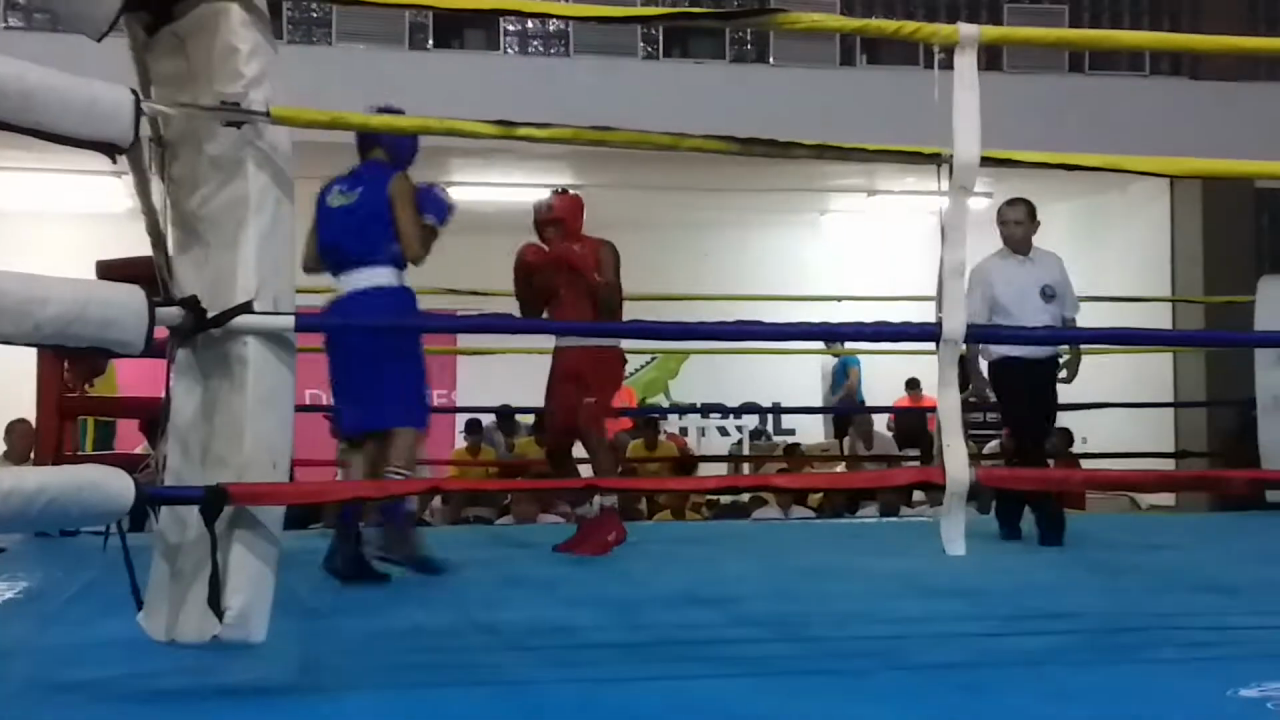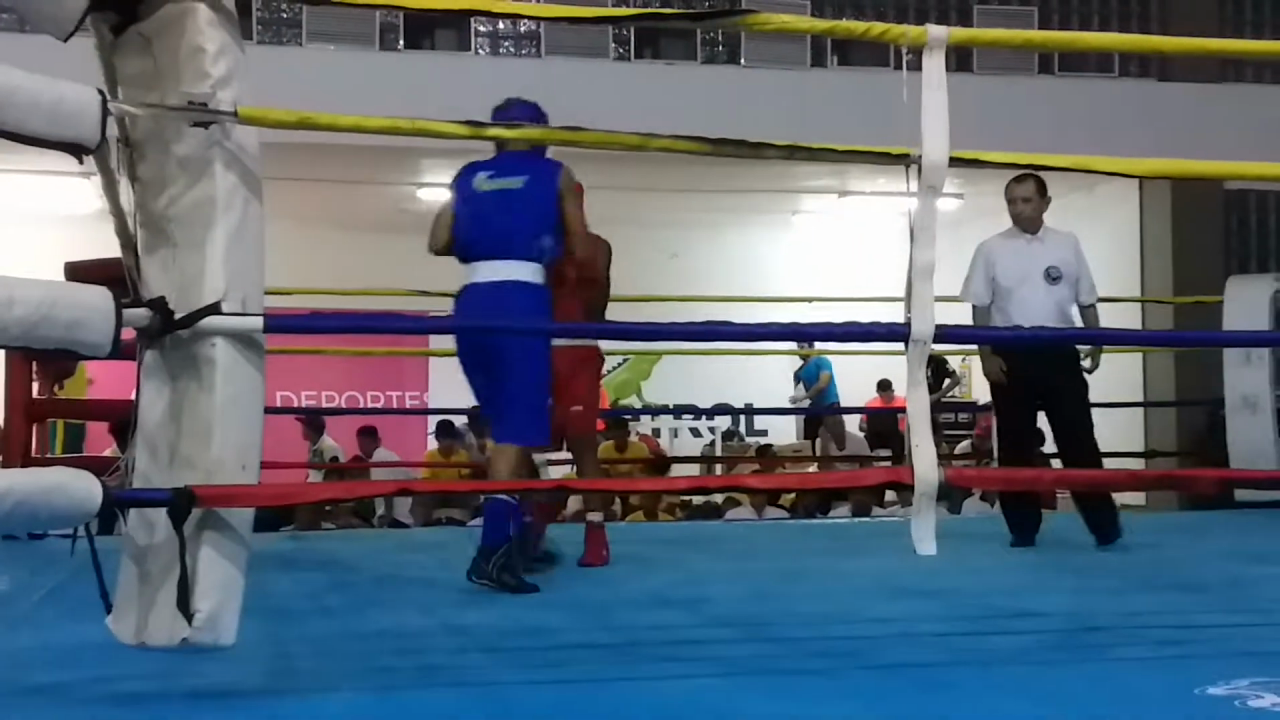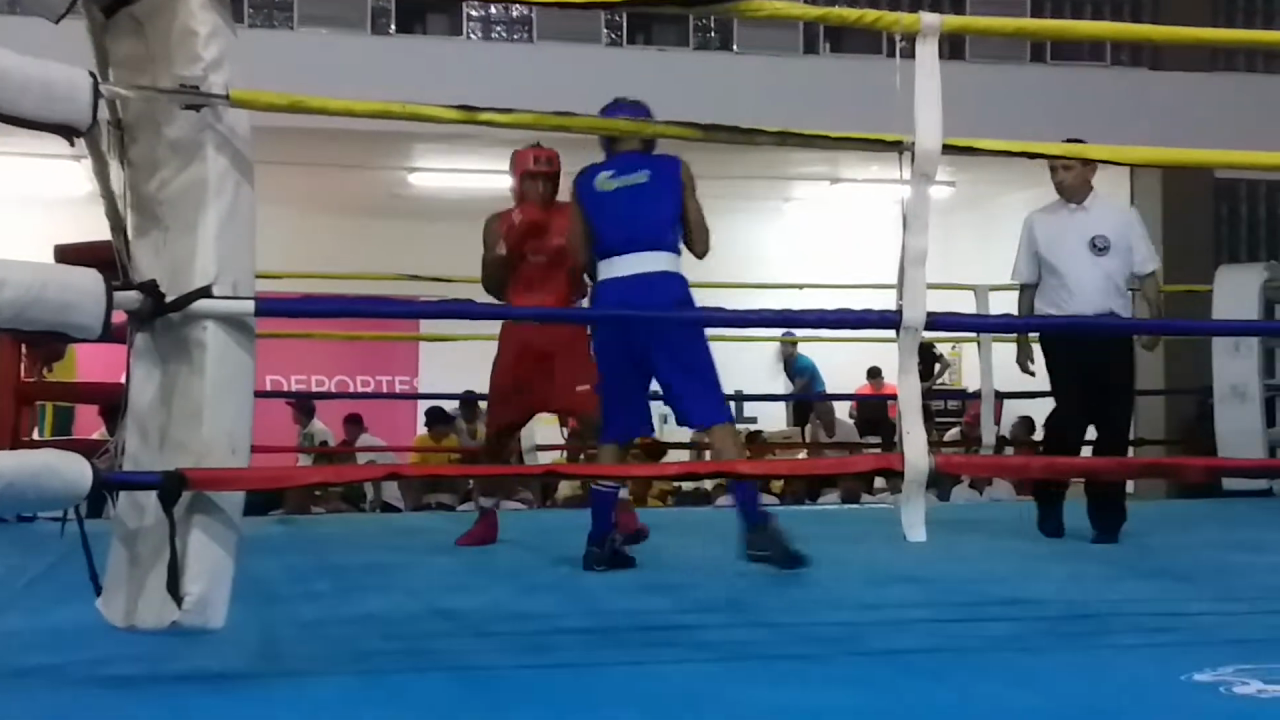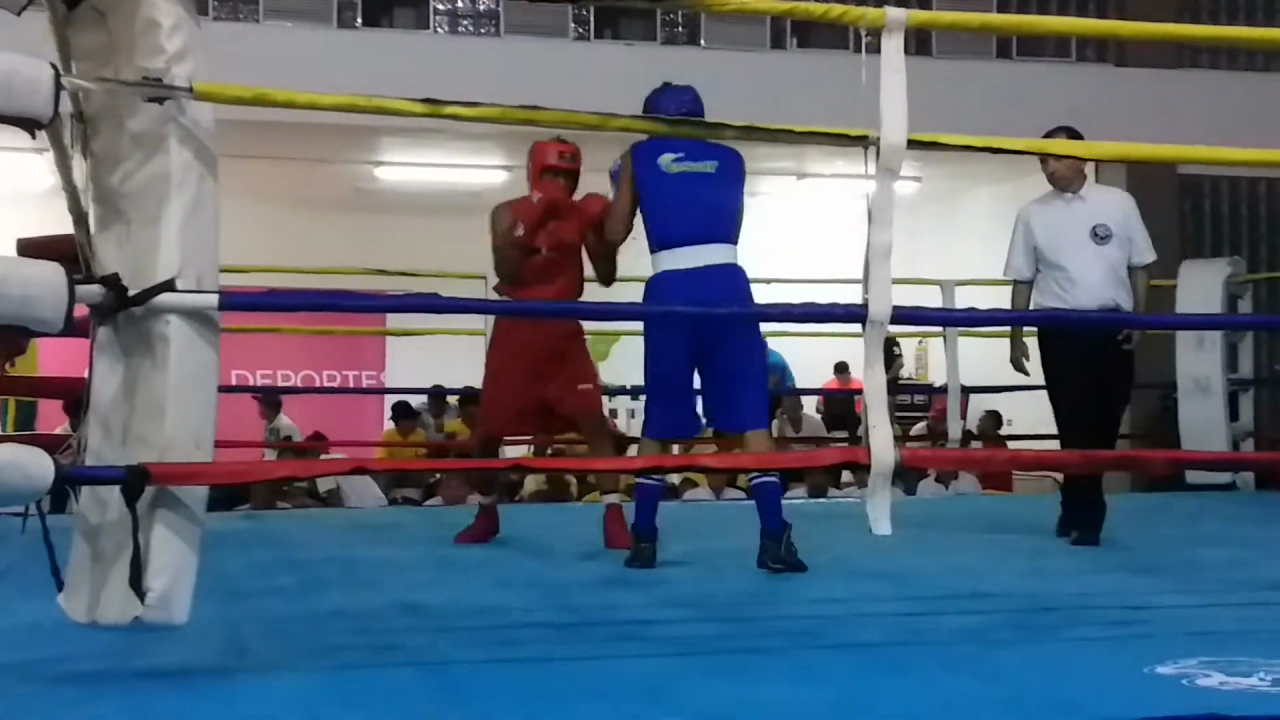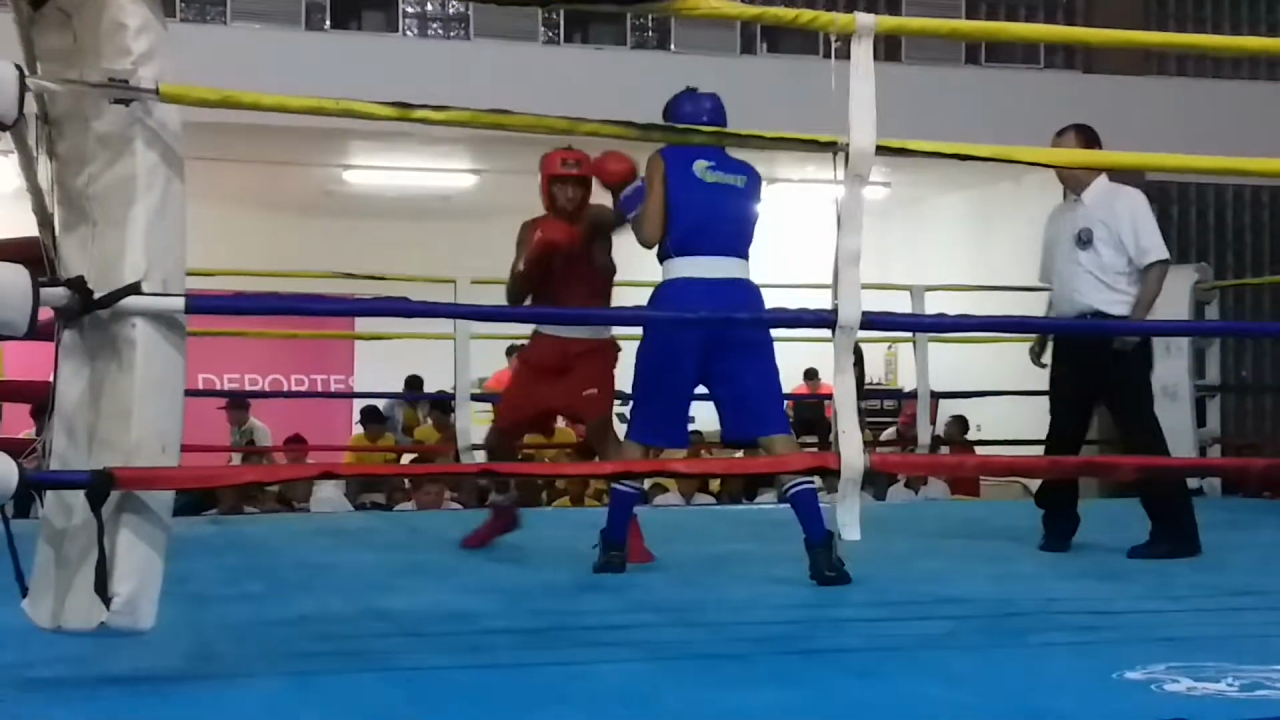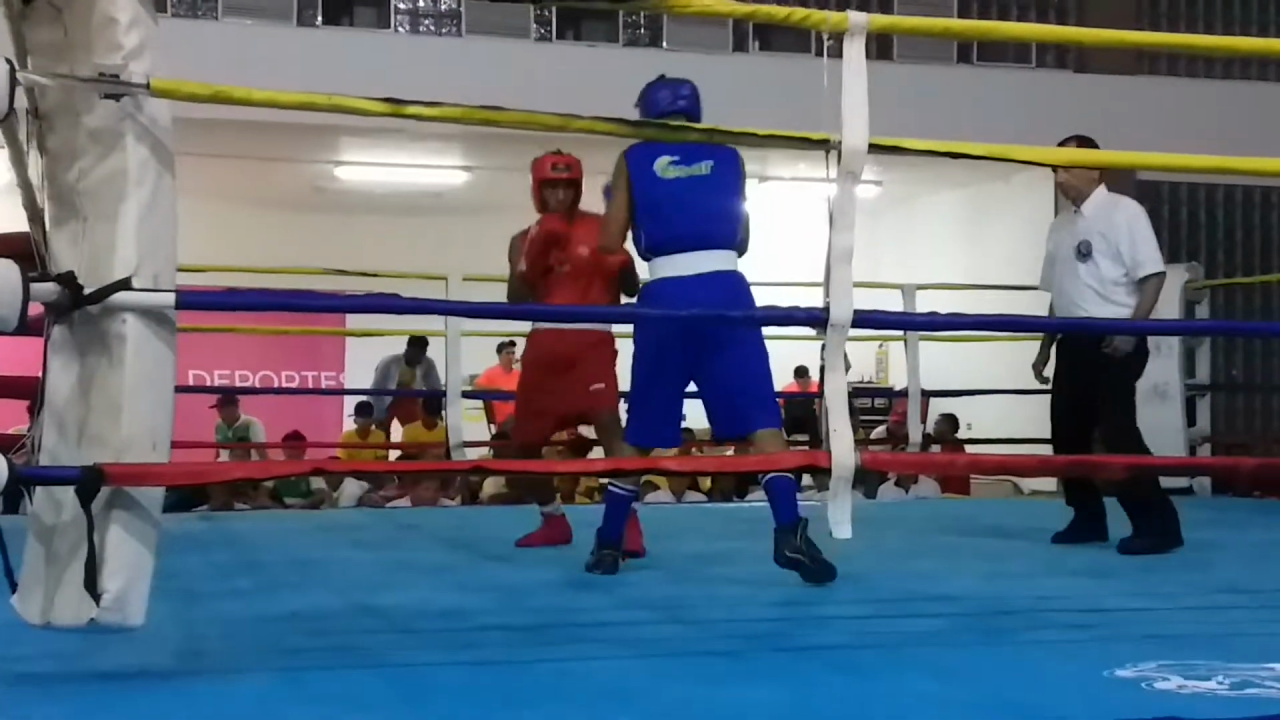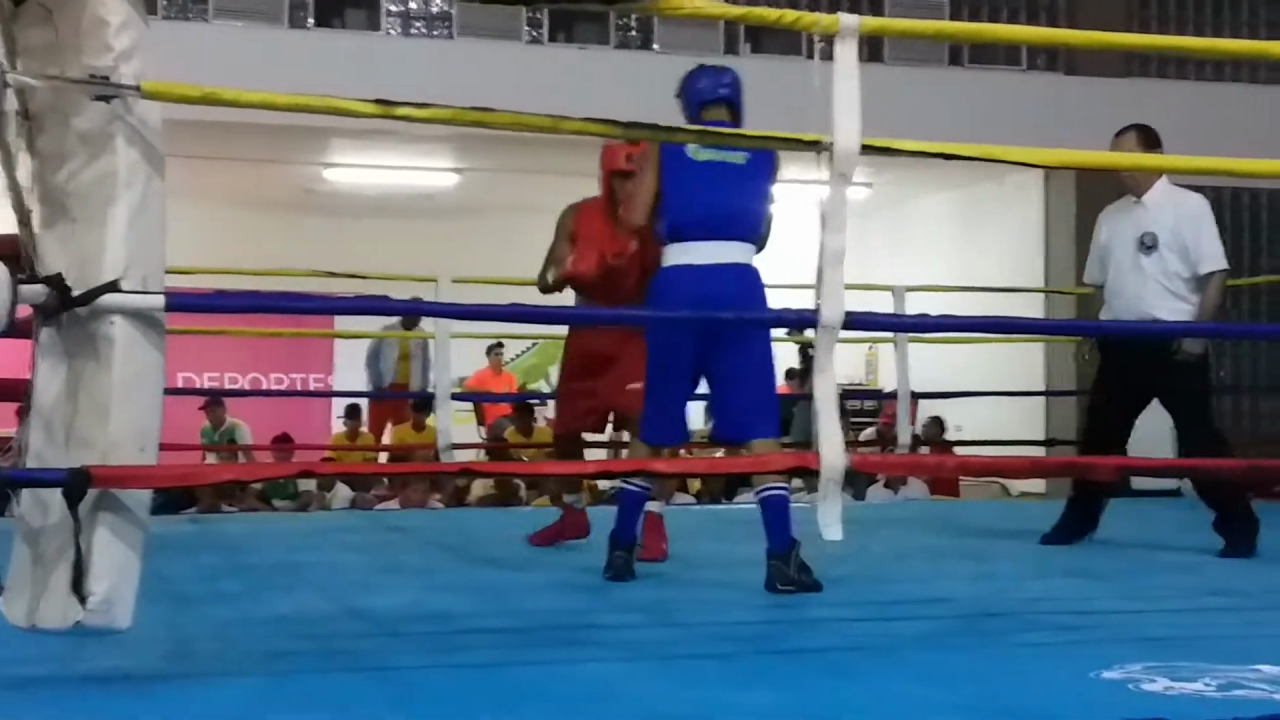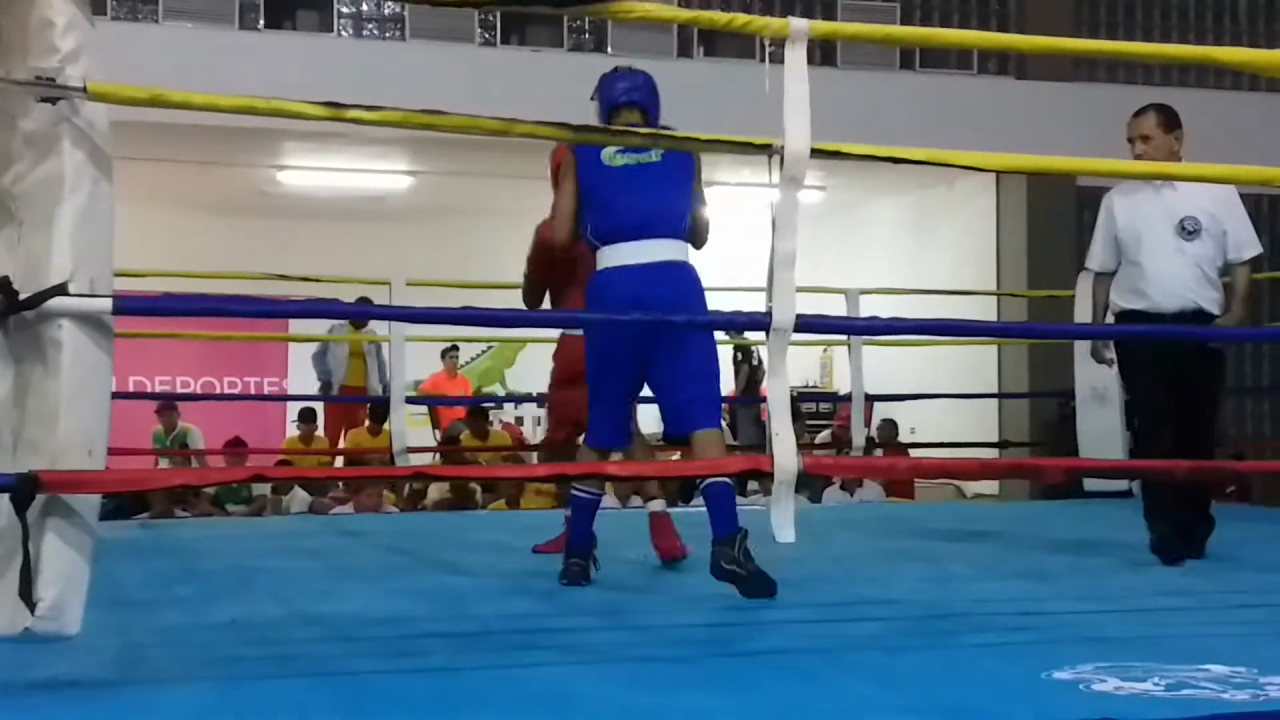
dt=0.5s
person 1, frame 1
left shoulder: (331, 191)
right shoulder: (394, 183)
left elbow: (310, 261)
right elbow: (414, 253)
right wrist: (431, 226)
left hip: (343, 311)
right hip: (385, 305)
left knee: (362, 432)
right knee: (406, 419)
left ankle: (346, 546)
right ankle: (395, 530)
person 1, frame 2
left shoulder: (468, 177)
right shoulder: (555, 174)
left elbow: (439, 242)
right elbow: (580, 251)
left hip: (473, 302)
right hip: (521, 299)
left knee: (505, 425)
right knee: (518, 429)
left ankle: (509, 538)
right ankle: (493, 554)
person 1, frame 3
left shoulder: (586, 182)
right shoulder: (673, 168)
left elbow: (583, 257)
right elbow: (700, 245)
left hip: (611, 300)
right hip: (663, 292)
left knee: (617, 429)
right knee: (713, 414)
left ankle: (600, 542)
right ankle: (756, 528)
person 1, frame 4
left shoulder: (637, 158)
right shoulder: (731, 160)
left elbow: (614, 235)
left hip: (670, 291)
right hip: (726, 284)
left knee: (659, 423)
right knee: (752, 417)
left ankle: (643, 539)
right ankle: (773, 538)
person 1, frame 5
left shoulder: (664, 161)
right shoulder: (748, 176)
left elbow: (650, 236)
left wrist: (634, 211)
left hip: (679, 298)
right hip: (737, 297)
left knee: (645, 429)
right knee: (772, 427)
left ankle: (613, 545)
right ankle: (820, 546)
person 1, frame 6
left shoulder: (633, 160)
right shoulder: (729, 159)
left elbow: (611, 244)
left wrist: (622, 205)
left hip: (664, 298)
right hip: (724, 293)
left knee: (641, 431)
right knee: (761, 420)
left ankle: (607, 545)
right ankle: (789, 532)
person 1, frame 7
left shoulder: (665, 146)
right shoulder: (763, 156)
left elbow: (635, 220)
left hip: (677, 286)
right hip: (738, 287)
left knee: (654, 426)
right knee: (759, 427)
left ankle: (621, 548)
right ankle: (781, 557)
person 1, frame 8
left shoulder: (581, 155)
right shoulder: (680, 152)
left elbow: (560, 236)
right elbow: (700, 234)
left hip: (614, 288)
right hip: (676, 284)
left knee: (600, 432)
right knee: (702, 422)
left ankle: (576, 553)
right ankle: (728, 544)
person 2, frame 1
left shoulder: (1053, 264)
right shoulder: (986, 270)
left elbow: (1067, 316)
right elbow: (974, 326)
left wrist: (1074, 354)
right wrist: (975, 373)
left hip: (1045, 365)
right hip: (1009, 367)
left knee: (1032, 443)
right knee: (1029, 443)
left ankle: (1007, 512)
right ankle: (1049, 521)
person 2, frame 2
left shoulder: (1068, 245)
right shoulder: (991, 249)
left elbow: (1086, 301)
right elbow: (980, 308)
left wrist: (1097, 344)
right wrist: (987, 354)
left hip: (1059, 353)
right hip: (1012, 356)
left knee: (1078, 437)
right knee: (1016, 444)
left ankle: (1103, 522)
right ankle: (1022, 526)
person 2, frame 3
left shoulder: (1122, 215)
right shoulder: (1038, 221)
left elbow: (1146, 273)
right elbow: (1028, 284)
left wrist: (1154, 319)
right wrist: (1022, 339)
left hip: (1112, 331)
right hip: (1062, 333)
left knee: (1114, 425)
right knee: (1070, 417)
left ankle: (1106, 517)
right ankle: (1050, 501)
person 2, frame 4
left shoulder: (1119, 203)
right shoulder: (1032, 215)
left elbow: (1140, 266)
right elbow: (1023, 281)
left wrist: (1139, 317)
right wrist: (1016, 337)
left hip: (1114, 327)
right hip: (1062, 327)
left knee: (1106, 421)
right knee: (1075, 423)
left ankle: (1076, 505)
right ankle: (1085, 516)
person 2, frame 5
left shoulder: (1125, 200)
right shoulder: (1057, 217)
left elbow: (1156, 264)
left wrist: (1135, 320)
right wrist: (1043, 334)
left hip: (1118, 333)
right hip: (1072, 335)
left knee: (1138, 430)
right knee: (1063, 431)
left ankle: (1175, 530)
right ankle: (1058, 524)
person 2, frame 6
left shoulder: (1124, 212)
right shoulder: (1059, 226)
left elbow: (1153, 277)
left wrist: (1131, 332)
right wrist: (1045, 347)
left hip: (1114, 342)
right hip: (1074, 343)
left knee: (1117, 430)
right knee: (1068, 432)
left ankle: (1157, 524)
right ankle: (1089, 518)
person 2, frame 7
left shoulder: (1187, 205)
right shoulder: (1110, 217)
left elbow: (1214, 274)
left wrist: (1199, 331)
left hip: (1172, 344)
right hip: (1121, 341)
left knee: (1199, 434)
right knee: (1100, 433)
left ankle: (1239, 527)
right ankle: (1079, 518)
person 2, frame 8
left shoulder: (1216, 191)
right shoulder: (1118, 200)
left elbow: (1241, 259)
right elbow: (1103, 272)
left wrist: (1235, 313)
right wrist: (1098, 329)
left hip: (1200, 328)
right hip: (1140, 328)
left knee: (1196, 433)
right knee: (1153, 430)
left ankle: (1191, 531)
right ankle: (1167, 530)
person 3, frame 1
left shoulder: (602, 251)
right shoulder: (548, 261)
left elbow: (612, 308)
right elbow: (530, 315)
left wrist: (586, 272)
right wrist: (525, 277)
left hip: (601, 353)
right hip: (565, 356)
left knee: (589, 426)
right knee: (556, 446)
left ankle: (610, 522)
right ankle: (588, 523)
person 3, frame 2
left shoulder: (595, 248)
left elbow: (597, 307)
left wrist: (585, 266)
left hip: (579, 352)
left knee: (581, 436)
left ankle: (595, 532)
right ankle: (539, 509)
person 3, frame 3
left shoulder: (575, 217)
right shoulder: (499, 224)
right elbow: (493, 287)
left wrist: (579, 250)
right wrist: (509, 243)
left hip: (567, 331)
right hip: (520, 333)
left knee: (593, 417)
right knee: (499, 427)
left ankle: (623, 513)
right ankle: (486, 518)
person 3, frame 4
left shoulder: (580, 216)
right shoulder: (508, 213)
left elbow: (607, 275)
right elbow: (505, 273)
left wrist: (602, 230)
right wrist: (527, 224)
left hip: (564, 332)
right hip: (516, 330)
left knee: (593, 420)
right knee: (489, 430)
left ankle: (614, 520)
right ankle: (486, 515)
person 3, frame 5
left shoulder: (595, 221)
right shoulder: (531, 231)
left elbow: (623, 217)
right elbow: (515, 298)
right wrist: (530, 258)
left hip: (591, 345)
right hip: (545, 344)
left knee: (599, 427)
right knee: (500, 435)
left ankle: (627, 528)
right ankle: (502, 511)
person 3, frame 6
left shoulder: (599, 229)
right shoulder: (524, 240)
left elbow: (632, 288)
right elbow: (516, 302)
left wrist: (624, 268)
right wrist: (530, 258)
left hip: (591, 339)
right hip: (544, 343)
left knee: (606, 420)
right knee: (525, 440)
left ankle: (628, 520)
right ankle: (554, 520)
person 3, frame 7
left shoulder: (649, 221)
right shoulder: (576, 216)
right elbow: (545, 283)
right wrist: (564, 272)
left hip: (633, 332)
right hip: (587, 330)
left knee: (643, 422)
right knee: (565, 429)
left ankle: (653, 526)
right ankle: (572, 514)
person 3, frame 8
right shoulder: (550, 234)
right elbow: (532, 302)
right wrist: (539, 259)
right hip: (574, 343)
right knee: (557, 443)
left ankle: (662, 525)
